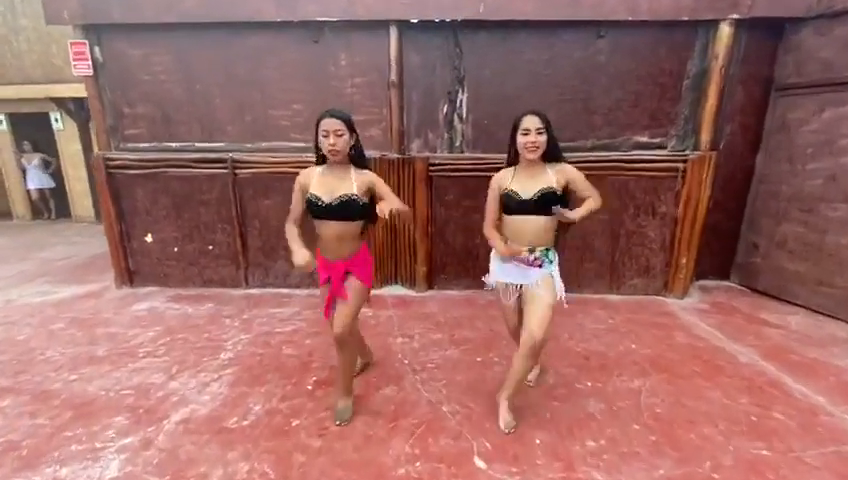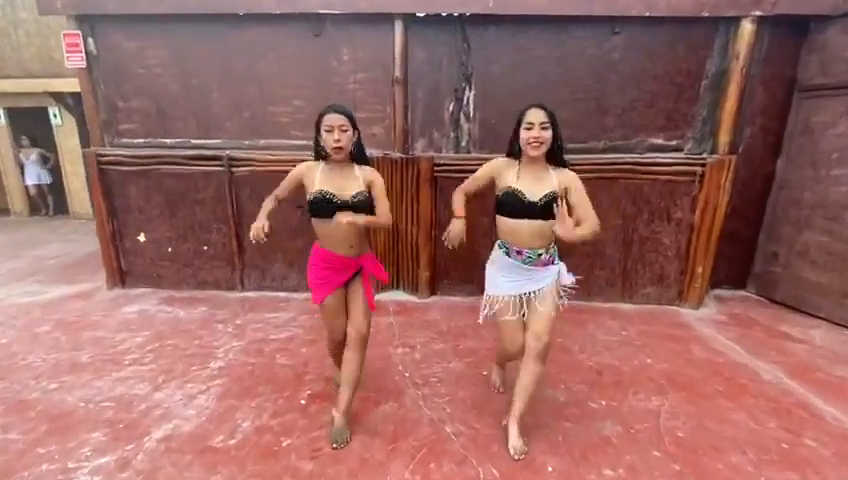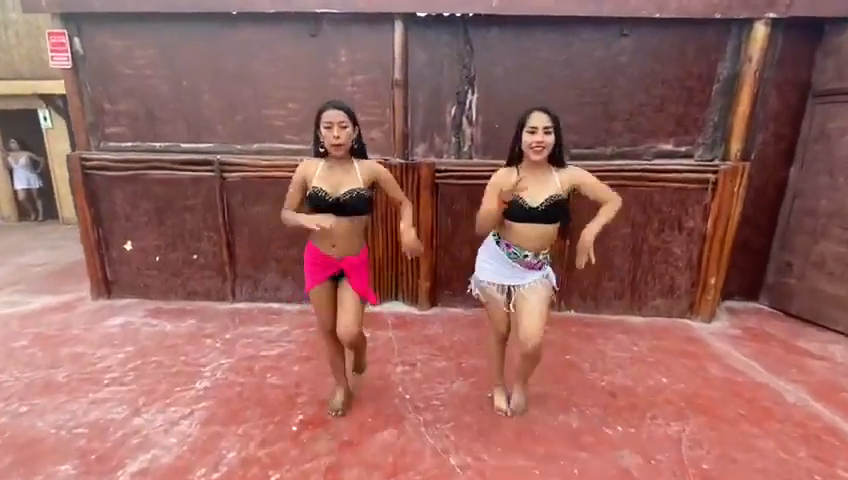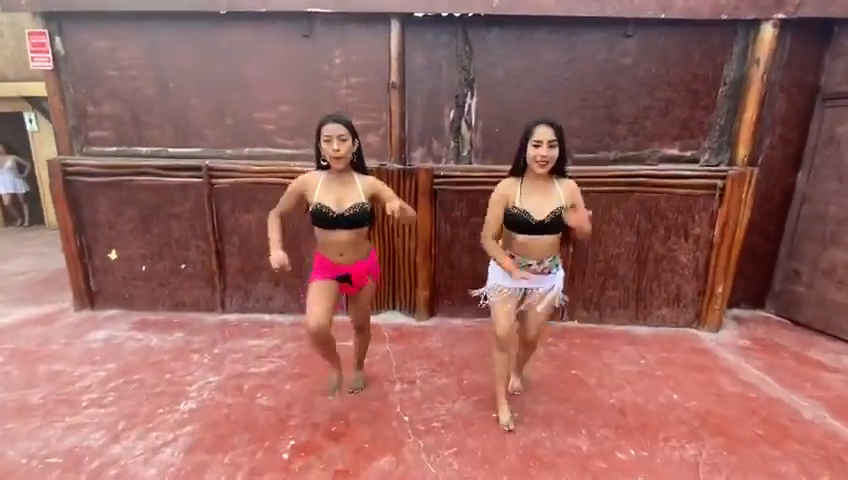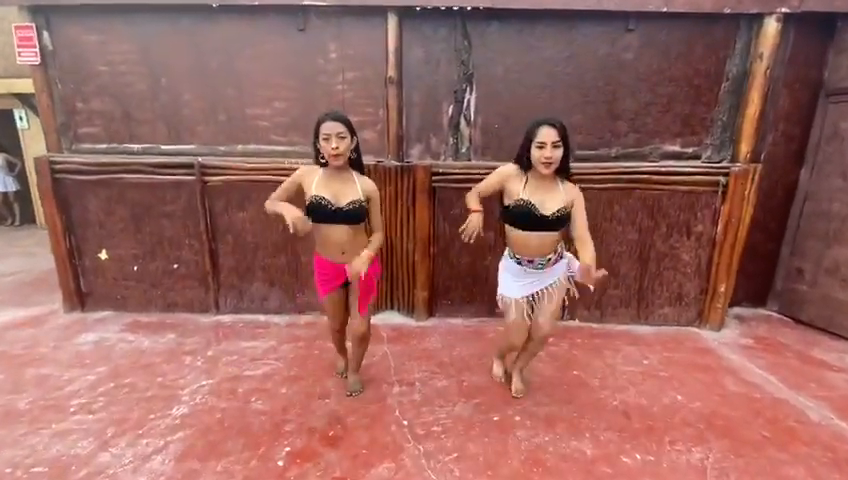
dt=0.3s
person 1, frame 1
left shoulder: (561, 172)
right shoulder: (501, 178)
left elbow: (594, 198)
right elbow: (489, 225)
left wrist: (576, 214)
right wrist: (503, 248)
left hip: (543, 266)
right hip: (506, 263)
left knee: (535, 337)
right knee: (514, 327)
left ankle: (504, 397)
right ankle: (531, 362)
person 1, frame 2
left shoulder: (566, 178)
right shoulder: (501, 168)
left elbow: (592, 225)
right elbow: (462, 190)
left wrist: (572, 233)
right wrist: (457, 220)
left hip: (547, 270)
right hip: (507, 269)
left knee: (537, 346)
right knee: (513, 347)
left ankle: (514, 422)
right ankle: (498, 365)
person 1, frame 3
left shoulder: (569, 176)
right shoulder: (504, 176)
left elbow: (613, 201)
right elbow: (481, 227)
left wrist: (590, 231)
right wrist: (500, 200)
left hip: (535, 270)
right hip: (496, 262)
left knee: (532, 341)
right knee: (499, 332)
left ankle: (519, 384)
right ankle: (498, 388)
person 1, frame 4
left shoulder: (568, 189)
right shoulder: (507, 188)
left elbow: (586, 233)
right elbow: (488, 239)
left wrist: (579, 222)
right wrist: (512, 266)
left hip: (547, 274)
right hip: (508, 272)
left knee: (530, 338)
right knee: (504, 338)
left ankle: (517, 372)
right ankle: (502, 402)
person 1, frame 5
left shoulder: (571, 193)
right shoulder: (511, 175)
left elbow: (584, 241)
right elbow: (474, 193)
left wrist: (589, 270)
right wrist: (475, 213)
left hip: (555, 270)
right hip: (517, 272)
left knee: (543, 333)
right knee: (516, 341)
left ankle: (517, 369)
right ankle: (499, 357)
person 2, frame 1
left shoulder: (365, 178)
right shoulder: (306, 177)
left elbow: (404, 212)
right elbow: (292, 222)
left wrist: (392, 206)
right wrist: (297, 250)
left hip: (356, 263)
right hip: (324, 264)
left knee: (342, 330)
right knee: (342, 323)
left ankle: (345, 394)
right ankle: (364, 356)
person 2, frame 2
left shoulder: (369, 175)
right shoulder: (306, 171)
left elbow: (385, 219)
right elbow: (275, 198)
left wrist: (359, 220)
right wrist: (262, 218)
left hip: (362, 263)
right hip: (326, 264)
left knee: (359, 334)
right knee: (337, 334)
left ankle: (341, 413)
right ankle: (340, 369)
person 2, frame 3
left shoulder: (371, 171)
right shoulder: (307, 169)
left elbow: (404, 202)
right elbow: (287, 213)
left wrist: (407, 227)
right wrist: (310, 218)
left hip: (354, 262)
right hip: (317, 260)
left knee: (349, 334)
right knee: (328, 330)
left ankle: (358, 356)
right ankle: (341, 386)
person 2, frame 4
left shoulder: (370, 185)
right shoulder: (308, 182)
left elbow: (409, 219)
right elbow: (276, 214)
left wrist: (399, 208)
right wrist: (275, 248)
left hip: (363, 266)
right hip: (326, 267)
left knee: (360, 324)
right knee: (315, 327)
left ankle: (358, 367)
right ankle: (335, 366)
person 2, frame 5
left shoulder: (366, 186)
right shoulder: (306, 175)
left elbow: (378, 234)
right elbow: (270, 202)
left wrist: (366, 256)
right wrist: (287, 209)
left hip: (362, 266)
right hip: (327, 267)
left knee: (360, 330)
right knee: (337, 327)
left ankle: (354, 369)
right ankle: (342, 356)
